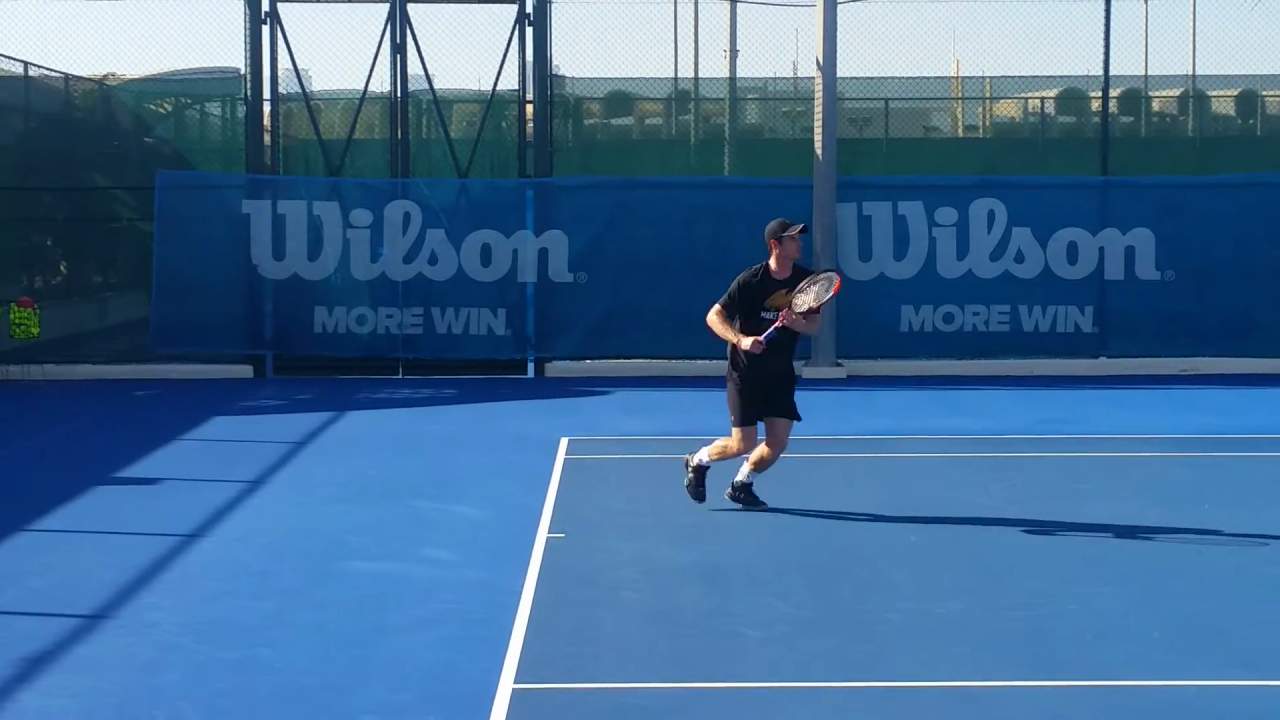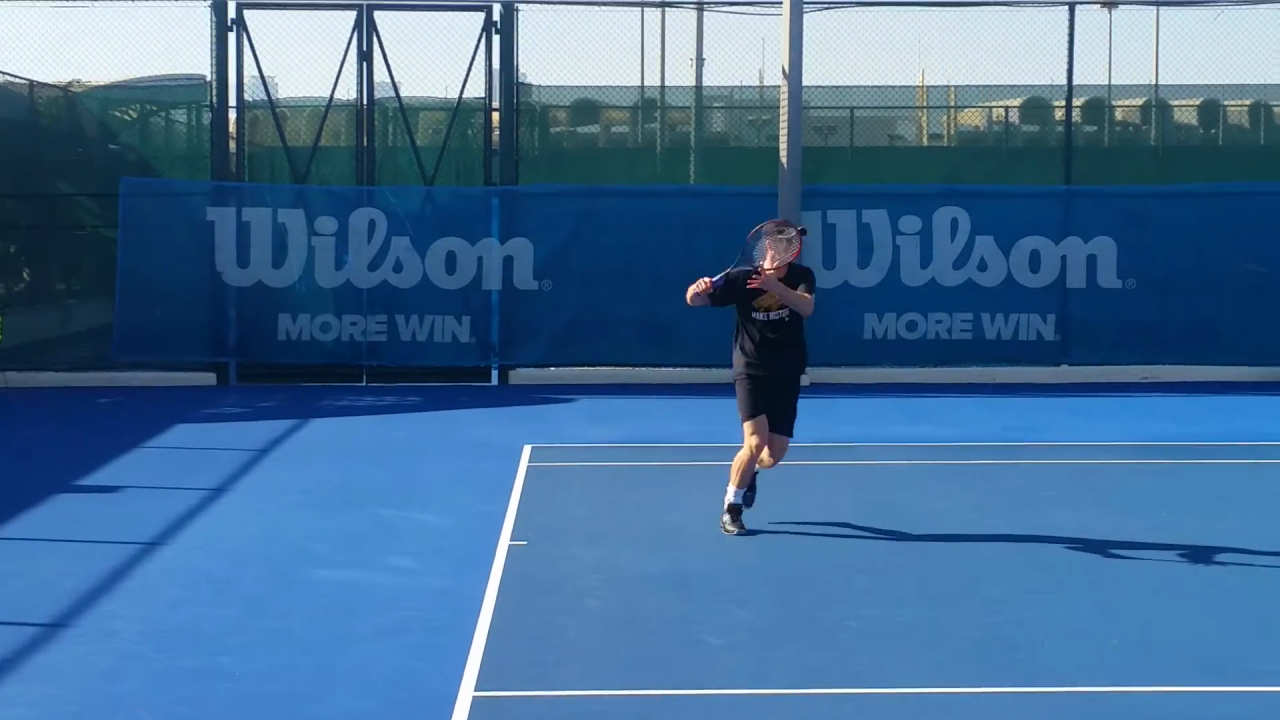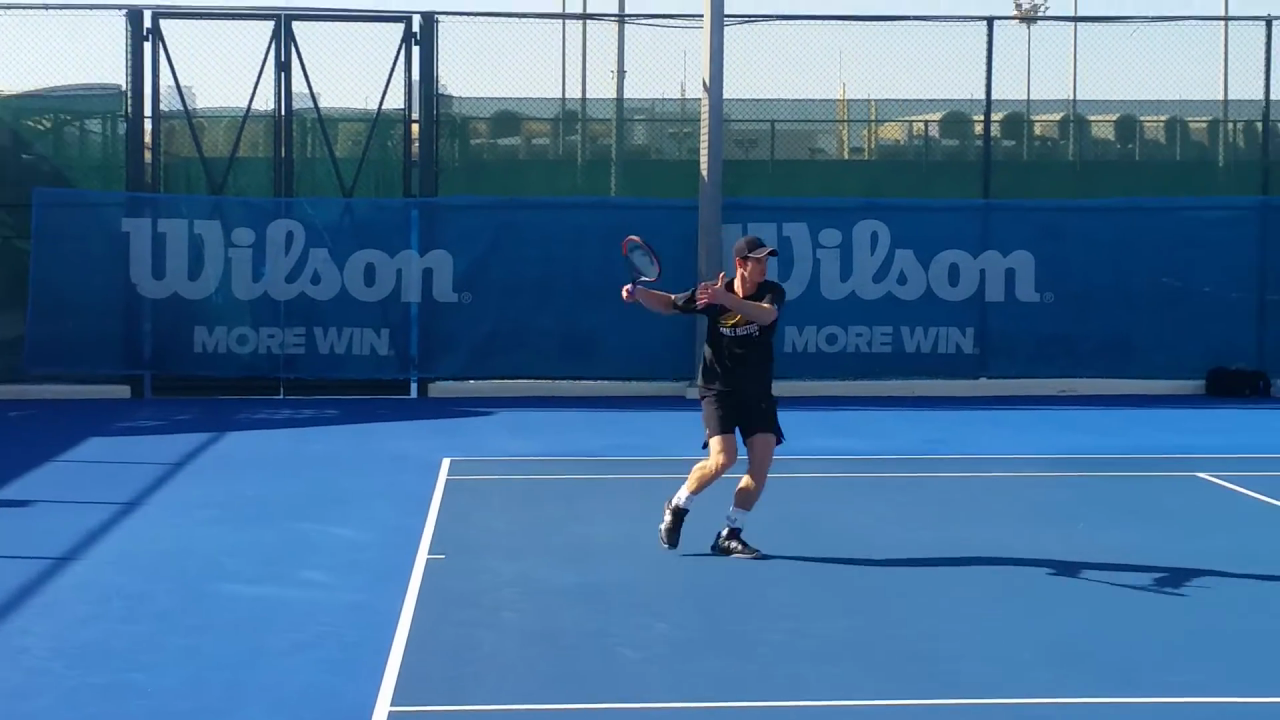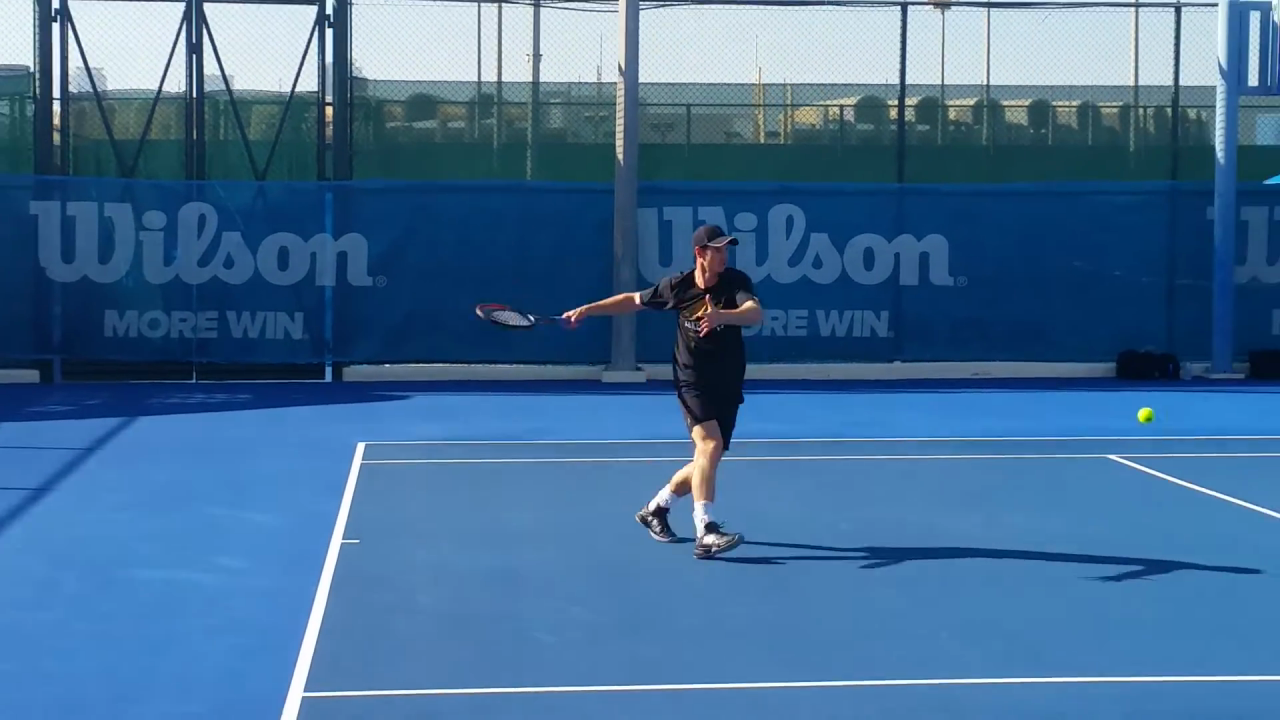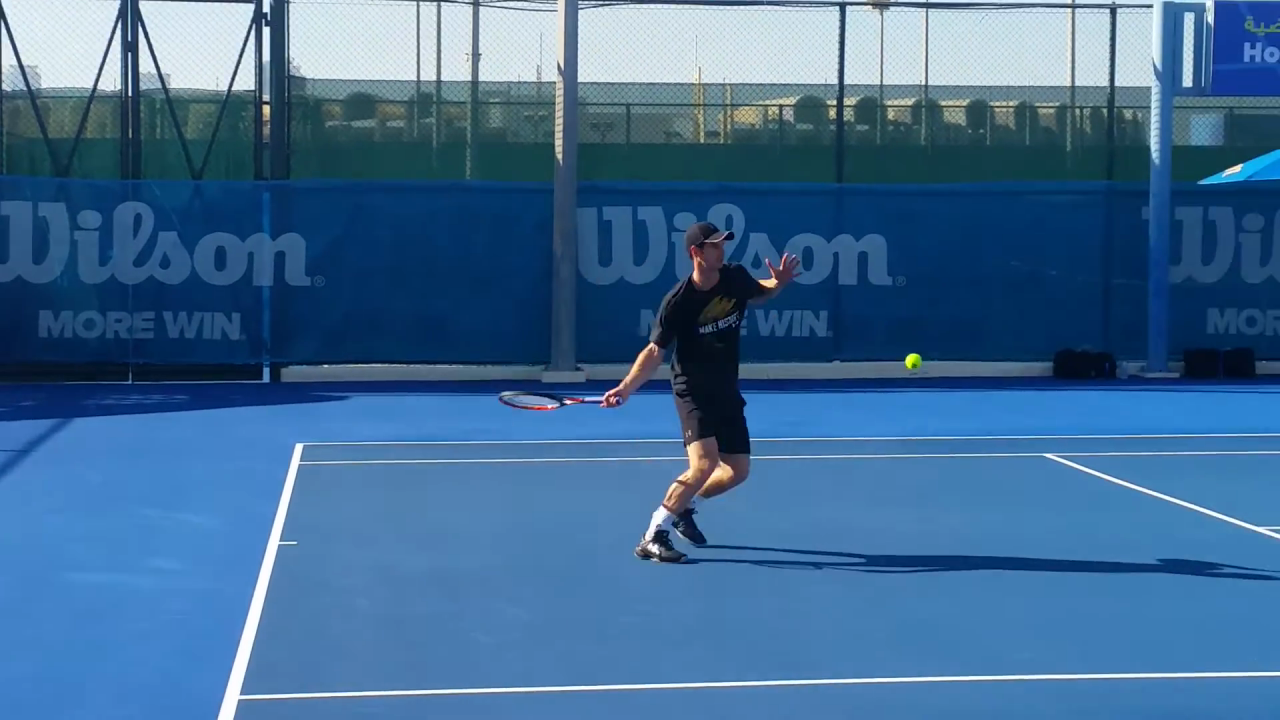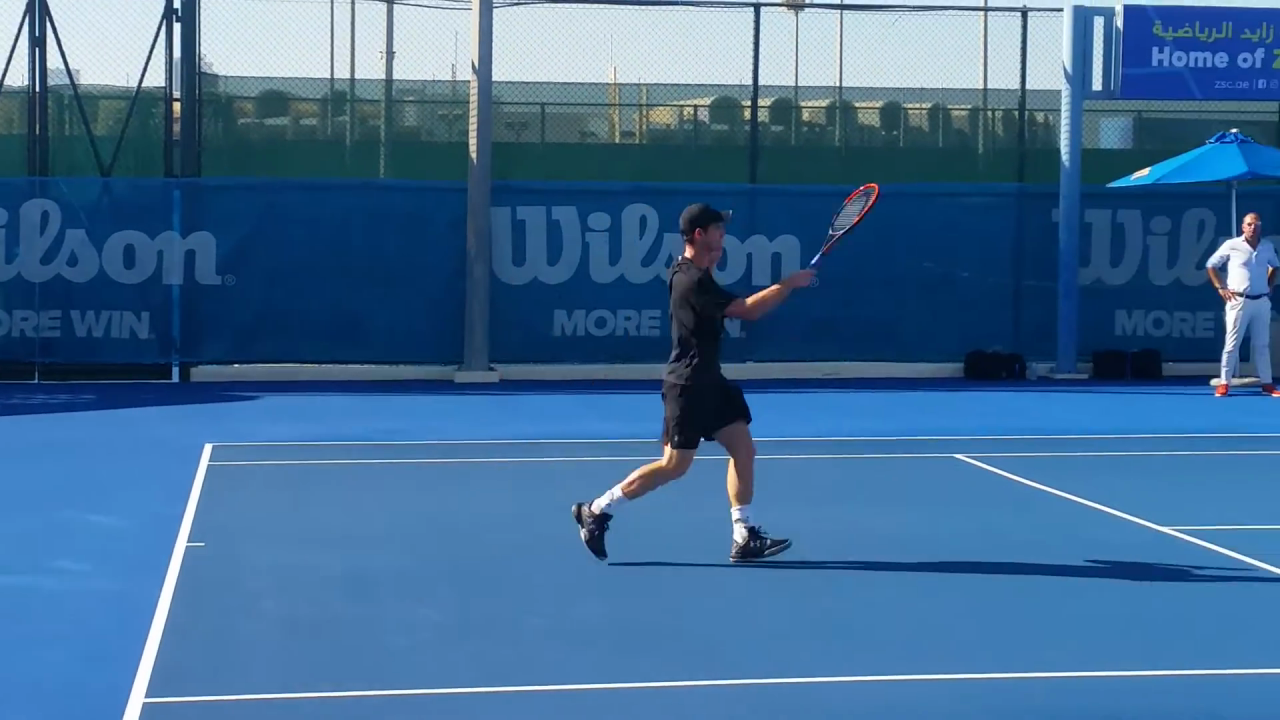
dt=0.2s
person 1, frame 1
left shoulder: (805, 279)
right shoulder: (750, 280)
left elbow: (813, 324)
right elbow: (714, 317)
left wrist: (799, 324)
right wrist: (741, 339)
left hip: (780, 370)
right hip: (746, 369)
left knee: (776, 444)
right knee: (743, 445)
left ankle: (741, 485)
right ankle: (698, 461)
person 1, frame 2
left shoulder: (802, 276)
right shoulder: (741, 279)
left elbow: (807, 306)
right elbow: (694, 299)
left wrist: (775, 287)
right wrist: (698, 288)
left hip: (786, 376)
right hip: (751, 373)
left knee: (775, 454)
right knee: (755, 444)
left ankle: (750, 471)
right ankle: (731, 507)
person 1, frame 3
left shoulder: (772, 291)
right shoulder: (708, 293)
left elbow: (766, 315)
right elbow: (665, 304)
left wrist: (727, 300)
right wrist: (638, 292)
left hip: (758, 393)
right hip: (719, 390)
left knee: (762, 462)
right knee: (722, 459)
left ankle: (730, 535)
right ankle: (678, 507)
person 1, frame 4
left shoulder: (737, 281)
right shoulder: (675, 286)
left elbow: (755, 314)
right elbow: (634, 301)
left wrist: (722, 316)
right wrist: (586, 310)
left hip: (728, 386)
right hip: (693, 383)
left knee: (705, 465)
right knee: (709, 447)
left ankle: (655, 510)
right ankle: (705, 533)
person 1, frame 5
left shoulder: (735, 276)
right shoulder: (678, 300)
left elbow: (765, 290)
right elbow: (652, 354)
left wrist: (780, 280)
right wrist: (626, 387)
left hip: (727, 389)
right hip: (695, 391)
left knee: (737, 471)
right knee: (703, 466)
left ankle: (682, 506)
right ankle: (653, 538)
person 1, frame 6
left shoulder: (688, 267)
right shoulder: (694, 281)
right elbow: (748, 311)
left wrist: (708, 263)
right wrist: (789, 283)
left hip: (710, 378)
right hip: (688, 384)
left knee: (743, 450)
right knee: (675, 465)
left ankle: (745, 537)
right ankle: (596, 513)
